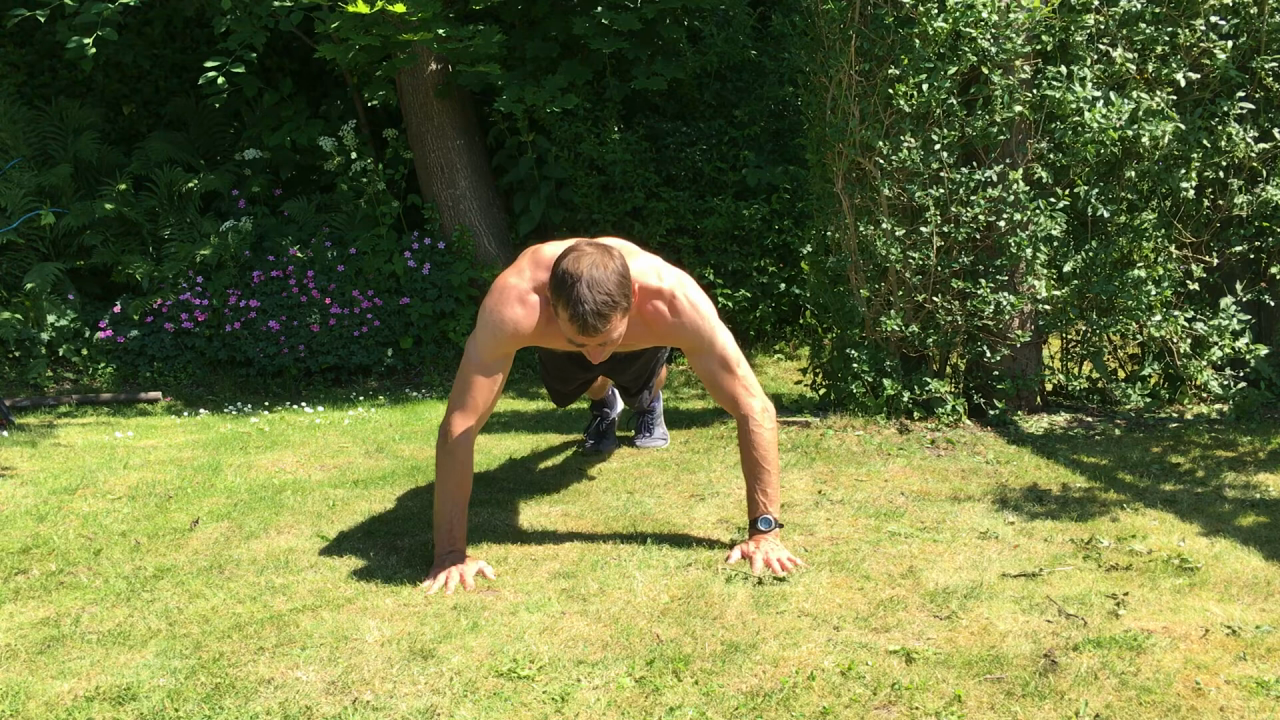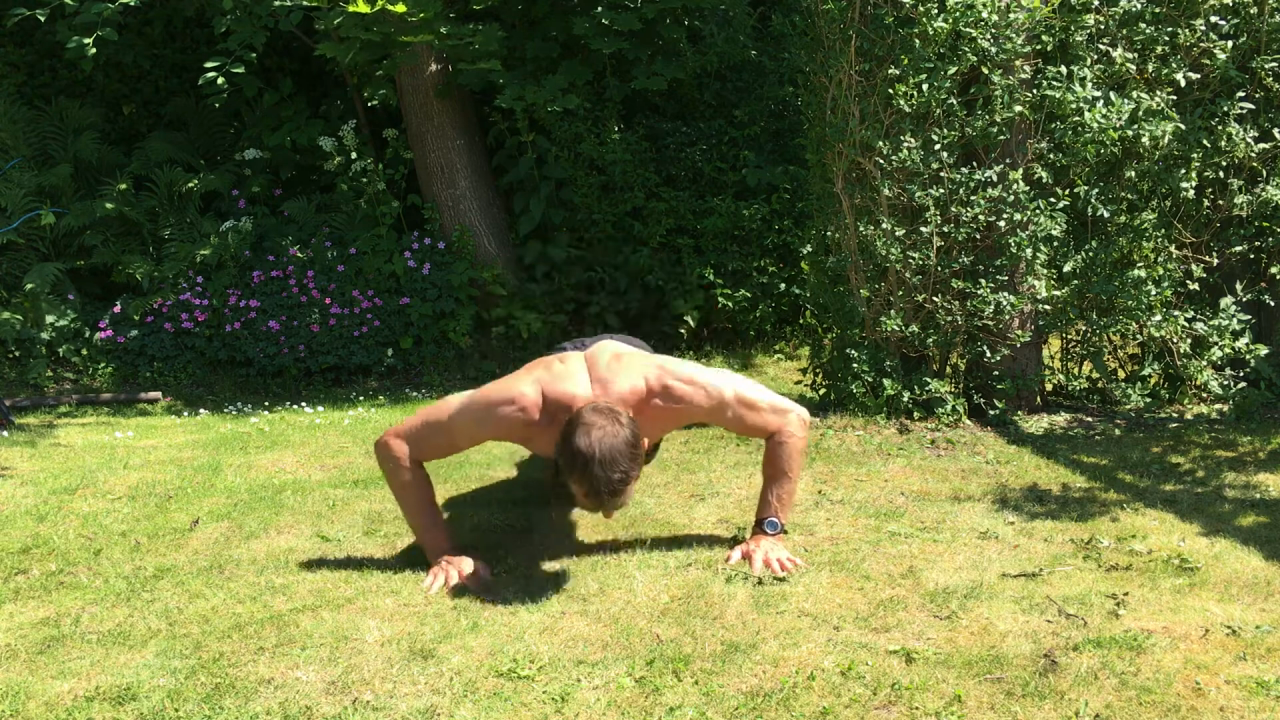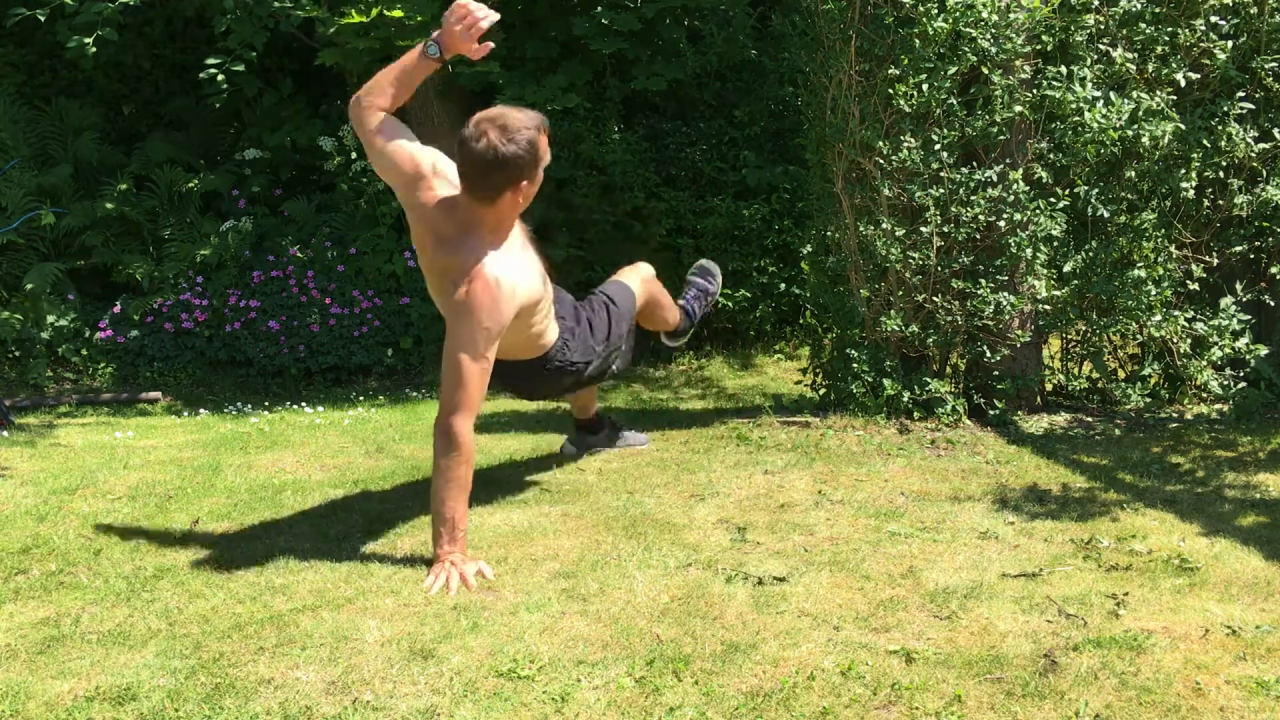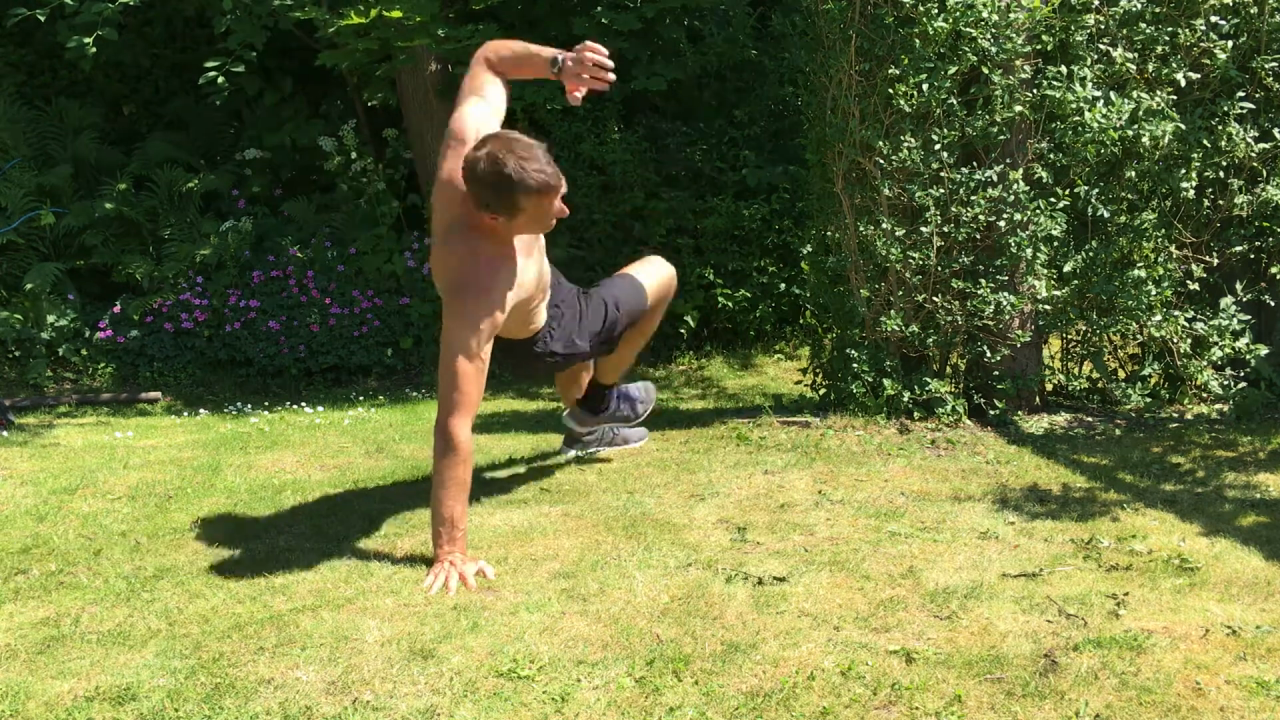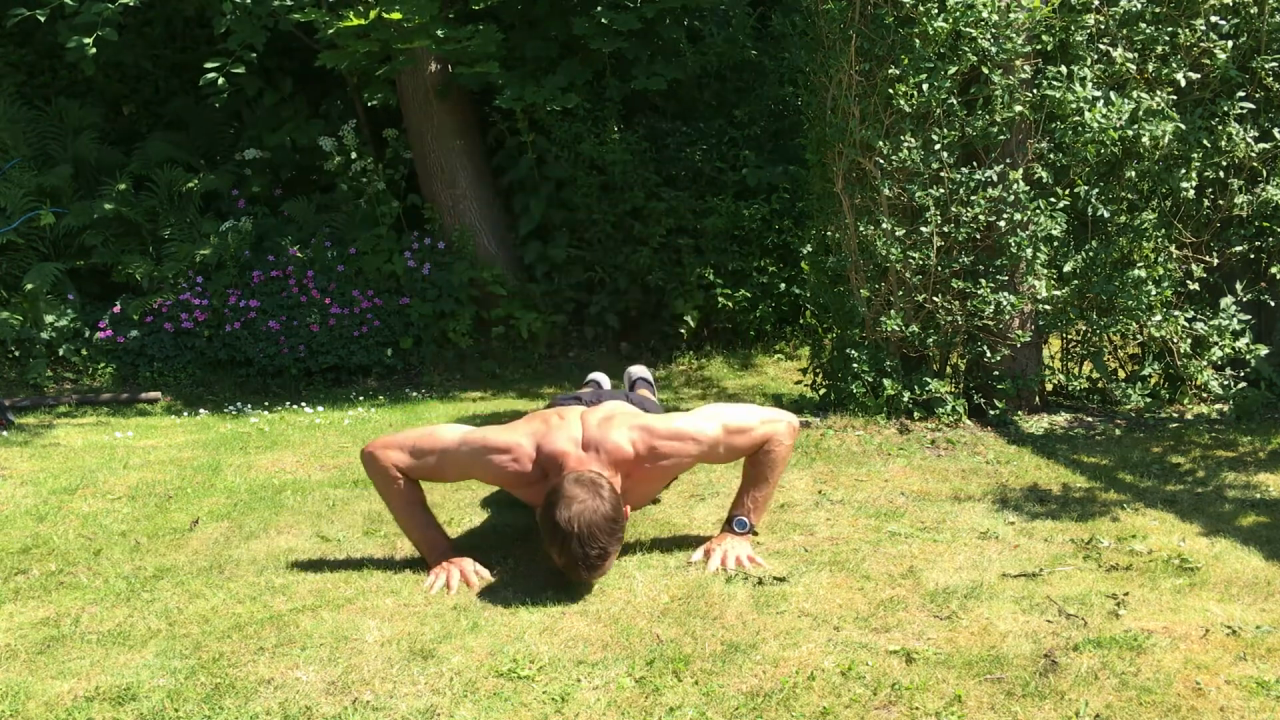
dt=1s
person 1, frame 1
left shoulder: (674, 301)
right shoulder: (517, 304)
left elbow: (755, 409)
right elbow: (460, 422)
left wrist: (764, 530)
right wrist: (450, 550)
left hip: (643, 334)
right hip: (557, 336)
left knee: (640, 391)
right knee: (571, 390)
left ankle: (649, 403)
right ankle: (604, 405)
person 1, frame 2
left shoulder: (676, 391)
right shoulder: (518, 407)
left elbow: (795, 420)
right elbow: (392, 445)
left wrist: (768, 530)
right wrist: (443, 554)
left hip: (624, 355)
person 1, frame 3
left shoulder: (430, 183)
right shoulder: (486, 288)
left elbow: (367, 107)
right elbow: (454, 425)
right wrist: (451, 551)
left hip: (508, 342)
right hip: (543, 363)
left knee: (584, 316)
right knee: (640, 278)
left ankle: (591, 430)
right ankle: (680, 321)
person 1, frame 4
left shoulder: (466, 159)
right shoulder: (475, 284)
left elbow: (487, 58)
right elbow: (457, 424)
left wrist: (559, 63)
right wrist: (448, 550)
left hip: (536, 293)
right hip: (531, 333)
left knee: (578, 329)
right knee: (659, 274)
left ankle: (590, 428)
right ankle: (602, 399)
person 1, frame 5
left shoulder: (652, 449)
right shoulder: (518, 460)
left elbow: (783, 427)
right elbow: (378, 454)
left wrist: (738, 530)
right wrist: (440, 555)
left hip: (635, 416)
right hip: (567, 412)
left ankle: (639, 384)
right ankle: (594, 390)
